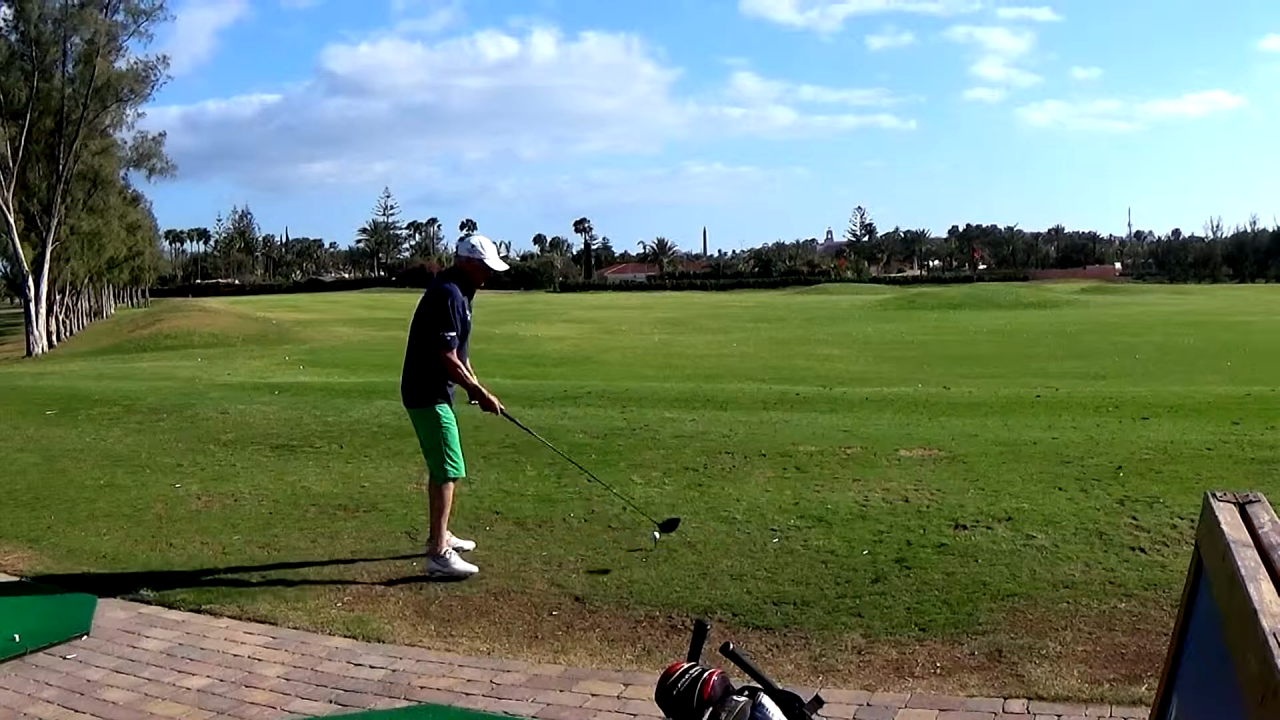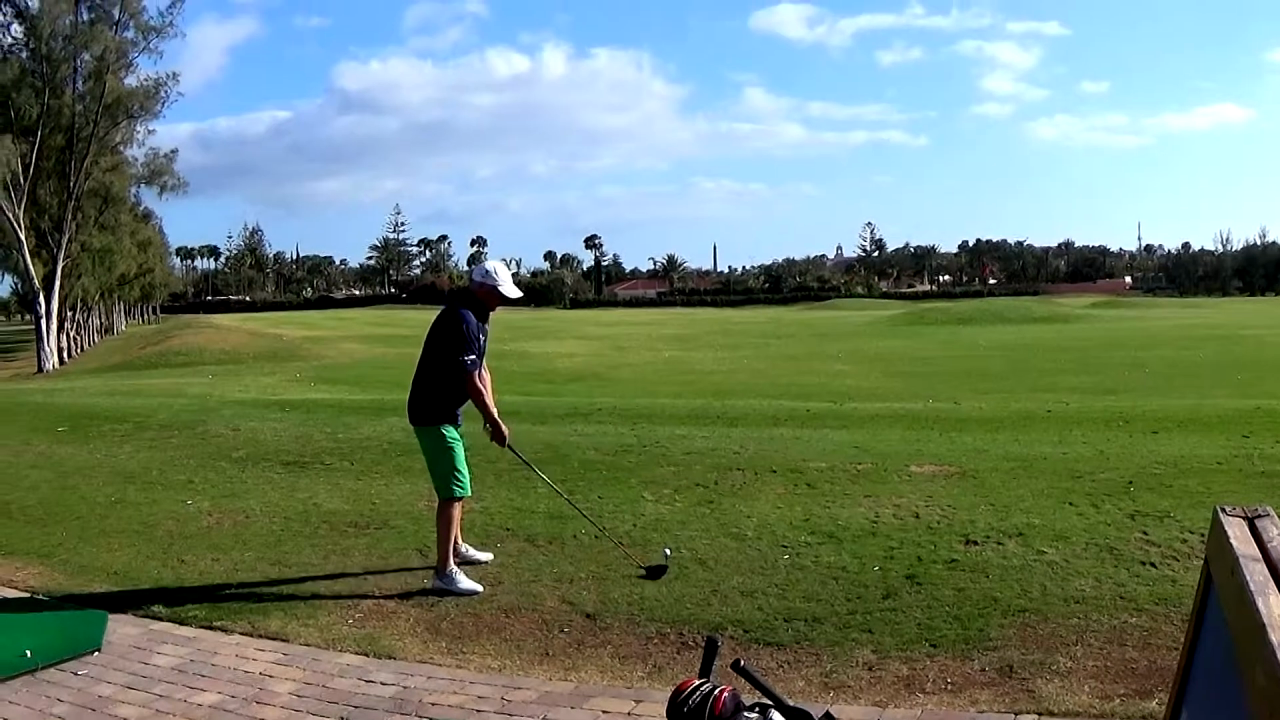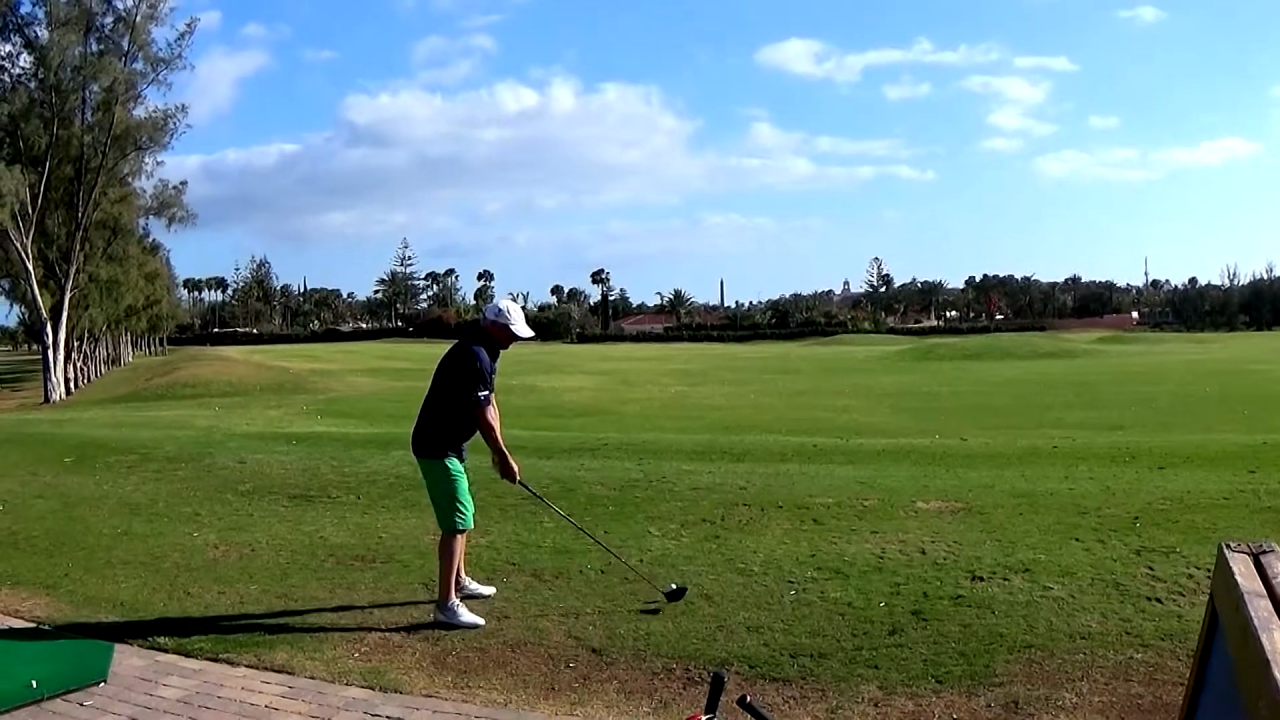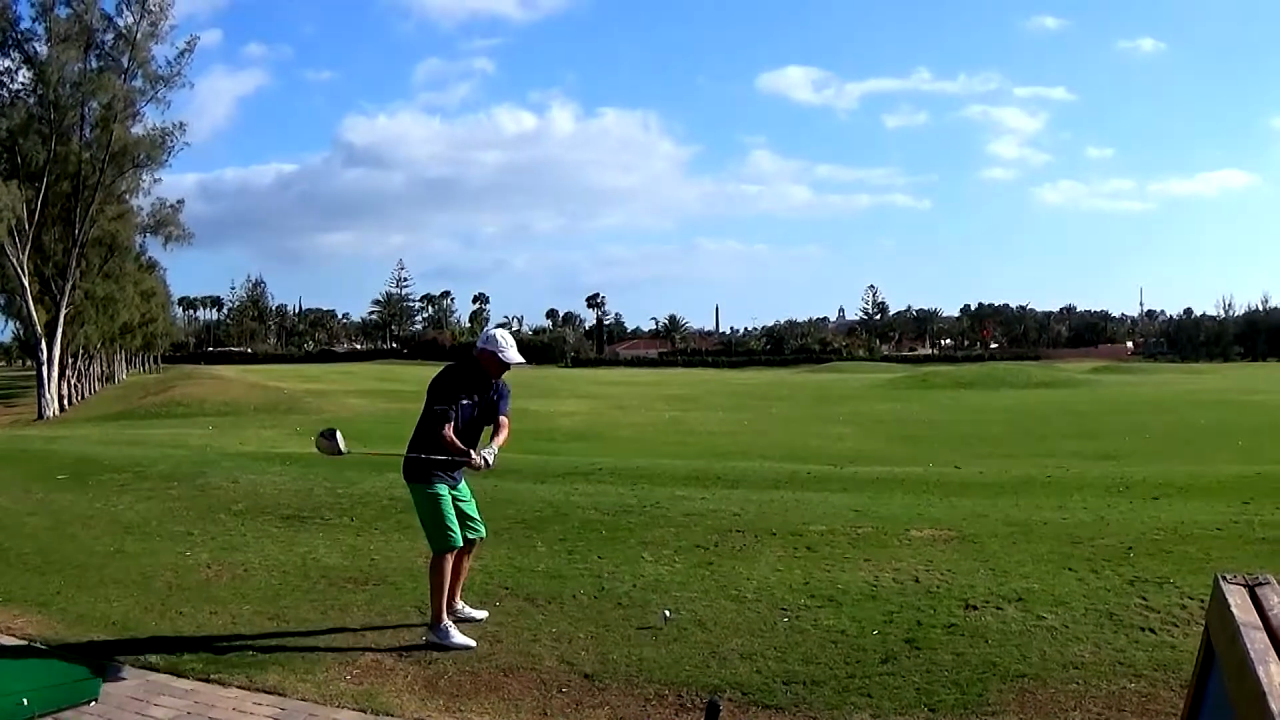
dt=0.7s
person 1, frame 1
left shoulder: (454, 291)
right shoulder: (448, 296)
right elbow: (447, 358)
left wrist: (472, 381)
right wrist: (481, 393)
left hip: (430, 391)
right hip: (428, 394)
left knee: (440, 468)
right knee: (448, 470)
left ankle: (439, 536)
right ankle: (439, 553)
person 1, frame 2
left shoulder: (477, 316)
right shoulder: (461, 320)
left elbow: (481, 369)
right elbow: (472, 383)
left wrist: (493, 414)
right wrist: (495, 422)
left hip: (445, 411)
right hip: (433, 414)
left knee: (458, 485)
right knee: (453, 491)
left ankle: (456, 547)
right ankle: (445, 571)
person 1, frame 3
left shoulder: (482, 351)
right shoulder: (474, 356)
left elbow: (490, 406)
right elbow: (484, 418)
left wrist: (499, 453)
right wrist: (505, 457)
left hip: (447, 443)
right hip: (437, 446)
left knee: (462, 515)
right knee: (457, 522)
left ankle: (459, 581)
right ankle: (447, 603)
person 1, frame 4
left shoulder: (499, 388)
right shoulder: (450, 379)
left elbow: (502, 426)
right elbow: (444, 434)
left wrist: (491, 450)
right wrist: (465, 454)
left hip: (454, 472)
right hip: (425, 471)
left knee: (471, 536)
right knee: (448, 543)
left ankle: (453, 604)
right ankle: (439, 624)
